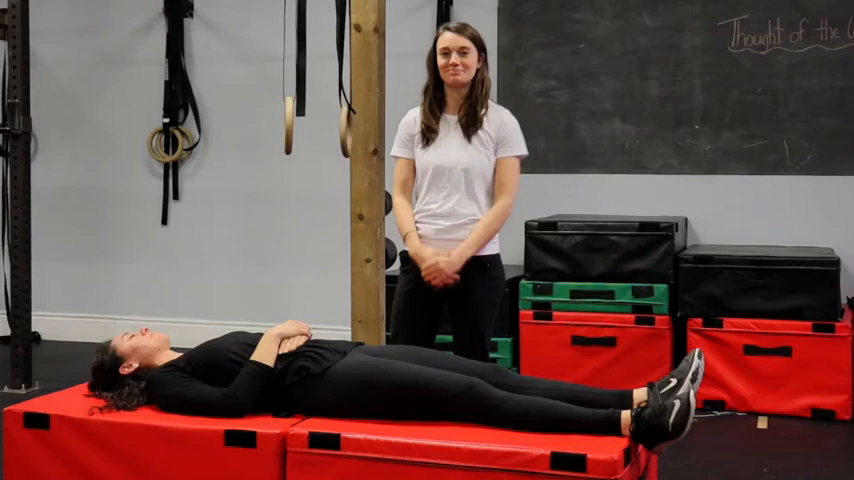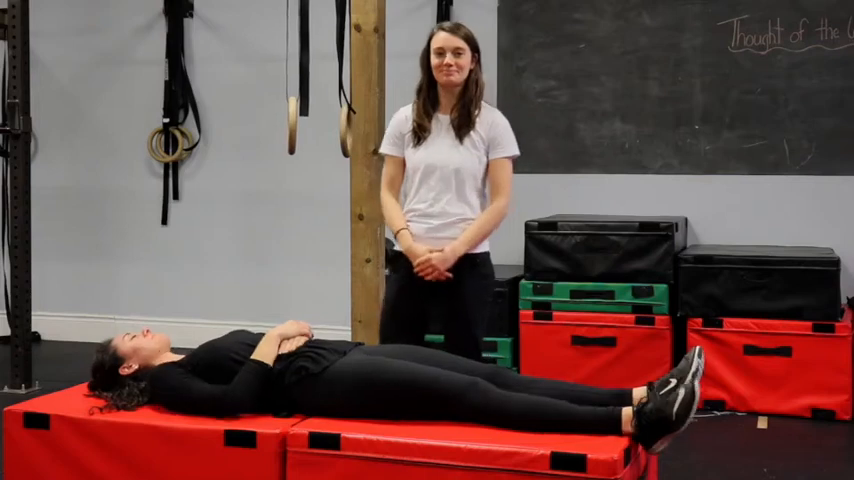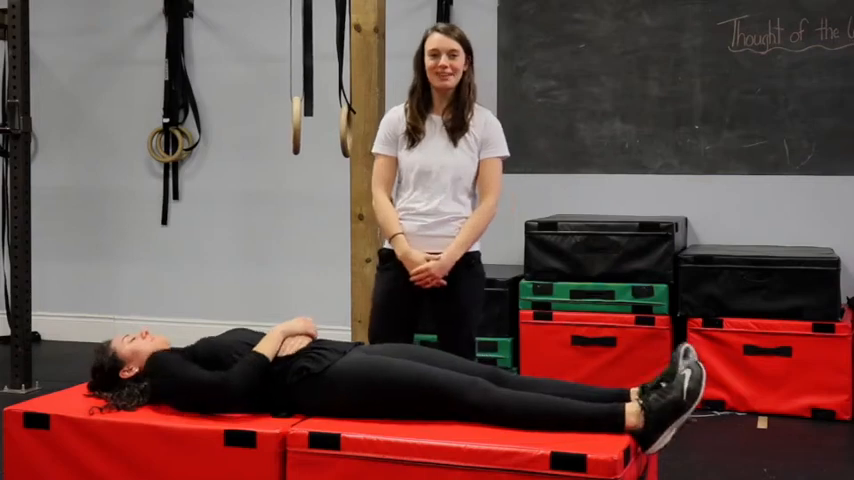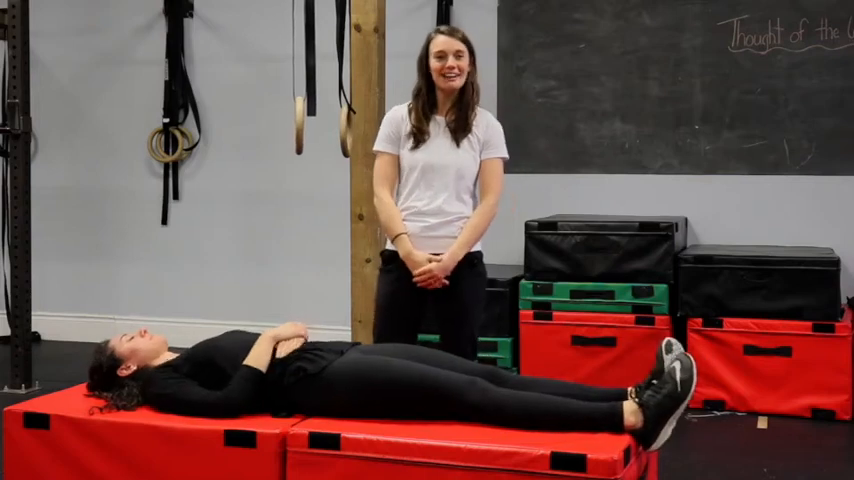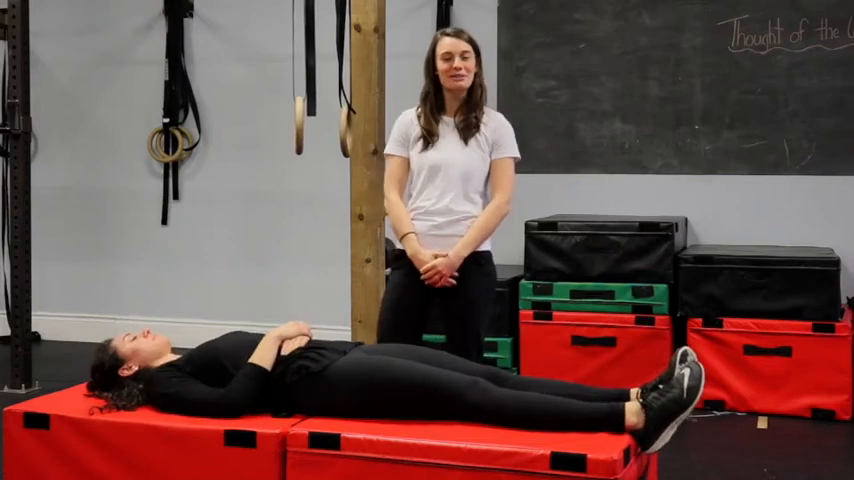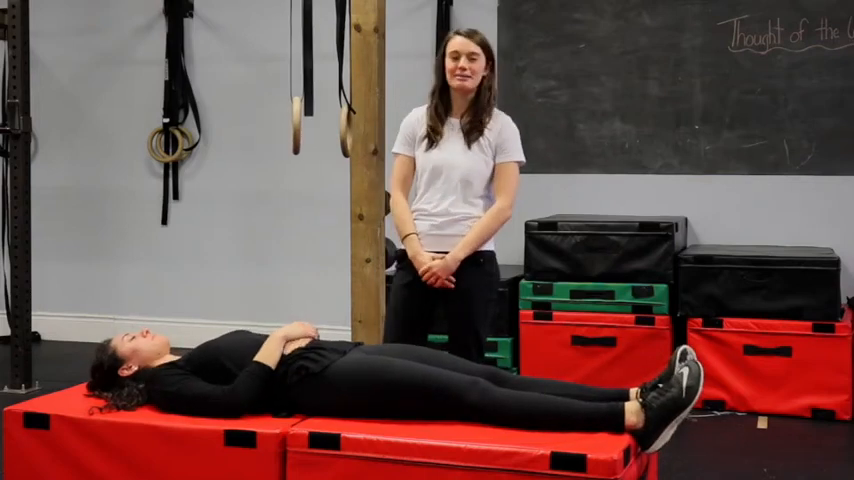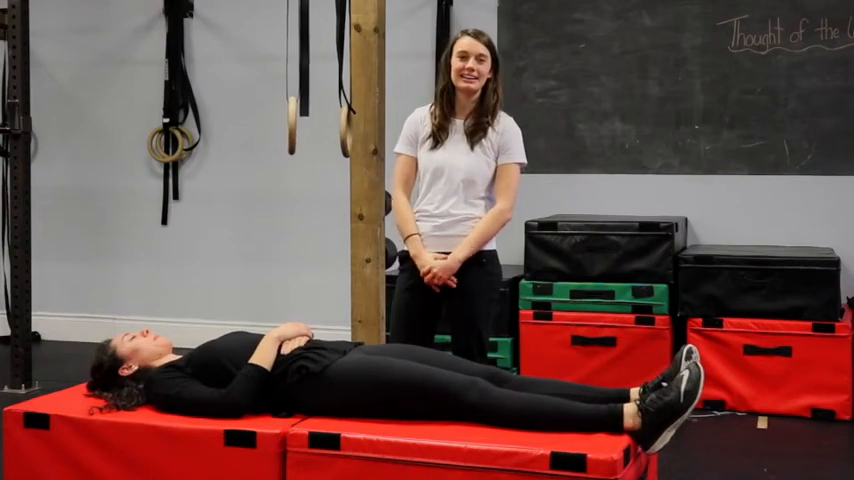
dt=0.3s
person 1, frame 1
left shoulder: (194, 358)
right shoulder: (166, 384)
right elbow: (237, 403)
left wrist: (285, 336)
right wrist: (273, 339)
left hip: (341, 355)
right hip: (320, 383)
left knee: (491, 375)
right knee: (473, 397)
left ankle: (640, 397)
right ankle: (633, 425)
person 1, frame 2
left shoulder: (191, 360)
right shoulder: (167, 383)
right elbow: (236, 399)
left wrist: (283, 336)
right wrist: (273, 337)
left hip: (340, 356)
right hip: (319, 382)
left knee: (490, 374)
right knee: (474, 396)
left ankle: (640, 395)
right ankle: (632, 421)
person 1, frame 3
left shoulder: (190, 354)
right shoulder: (166, 374)
right elbow: (233, 388)
left wrist: (289, 337)
right wrist: (278, 332)
left hip: (342, 355)
right hip: (318, 384)
left knee: (490, 376)
right knee: (472, 398)
left ankle: (637, 397)
right ankle: (634, 421)
person 1, frame 4
left shoulder: (189, 360)
right shoulder: (162, 384)
right elbow: (232, 402)
left wrist: (282, 340)
right wrist: (269, 339)
left hip: (339, 355)
right hip: (318, 383)
left knee: (488, 375)
right knee: (472, 396)
left ankle: (634, 394)
right ankle: (632, 418)
person 1, frame 5
left shoulder: (193, 358)
right shoulder: (164, 385)
right elbow: (236, 400)
left wrist: (284, 337)
right wrist: (273, 339)
left hip: (340, 355)
right hip: (320, 384)
left knee: (490, 375)
right knee: (472, 397)
left ankle: (637, 396)
right ankle: (634, 419)
person 1, frame 6
left shoulder: (191, 358)
right shoulder: (167, 385)
right elbow: (239, 400)
left wrist: (285, 337)
right wrist: (278, 339)
left hip: (340, 354)
right hip: (319, 383)
left knee: (490, 375)
right knee: (472, 397)
left ankle: (637, 395)
right ankle: (632, 418)
person 1, frame 7
left shoulder: (193, 358)
right shoulder: (165, 386)
right elbow: (236, 402)
left wrist: (282, 337)
right wrist: (272, 340)
left hip: (340, 355)
right hip: (319, 384)
left knee: (491, 376)
right knee: (472, 397)
left ankle: (637, 396)
right ankle: (634, 420)
person 2, frame 1
left shoulder: (500, 122)
right shoulder: (413, 122)
left elbow: (503, 201)
right elbow: (401, 195)
left wrist: (459, 257)
right wrist: (418, 249)
left hip: (478, 263)
right hip: (419, 261)
left knee: (471, 365)
person 2, frame 2
left shoulder: (492, 123)
right shoulder: (405, 120)
left elbow: (499, 202)
right elbow: (389, 193)
left wrist: (452, 252)
right wrist: (408, 244)
left hip: (468, 262)
right hip: (409, 260)
person 2, frame 3
left shoulder: (484, 124)
right shoulder: (397, 120)
left elbow: (489, 202)
right elbow: (380, 194)
left wrist: (448, 258)
right wrist: (406, 252)
left hip: (460, 261)
right hip: (398, 260)
person 2, frame 4
left shoulder: (485, 125)
right shoulder: (399, 119)
left elbow: (490, 201)
right elbow: (382, 193)
left wrist: (450, 258)
right wrist: (409, 252)
left hip: (463, 262)
right hip: (402, 258)
person 2, frame 5
left shoulder: (495, 126)
right shoulder: (410, 122)
left elbow: (501, 201)
right elbow: (392, 194)
left wrist: (455, 256)
right wrist: (416, 251)
left hip: (471, 261)
right hip: (411, 258)
left knee: (464, 362)
person 2, frame 6
left shoulder: (501, 127)
right shoulder: (417, 121)
left elbow: (503, 205)
right elbow: (398, 194)
left wrist: (453, 258)
right wrist: (416, 252)
left hip: (472, 261)
right hip: (415, 258)
left knee: (466, 362)
person 2, frame 7
left shoulder: (503, 129)
right shoulder: (420, 121)
left elbow: (503, 206)
right elbow: (400, 194)
left wrist: (455, 259)
right wrist: (418, 252)
left hip: (474, 261)
right hip: (418, 259)
left knee: (469, 362)
